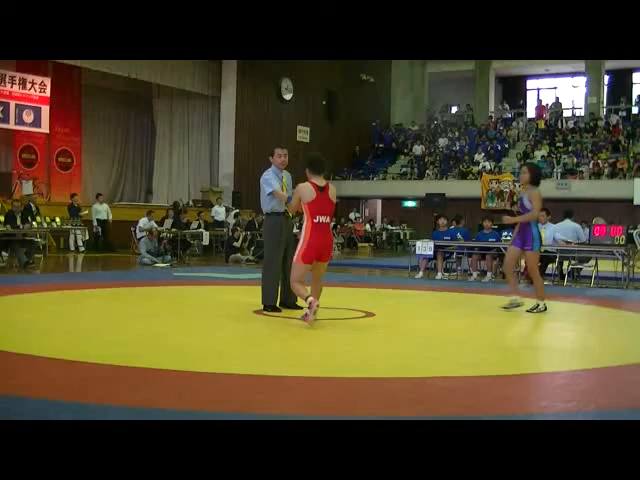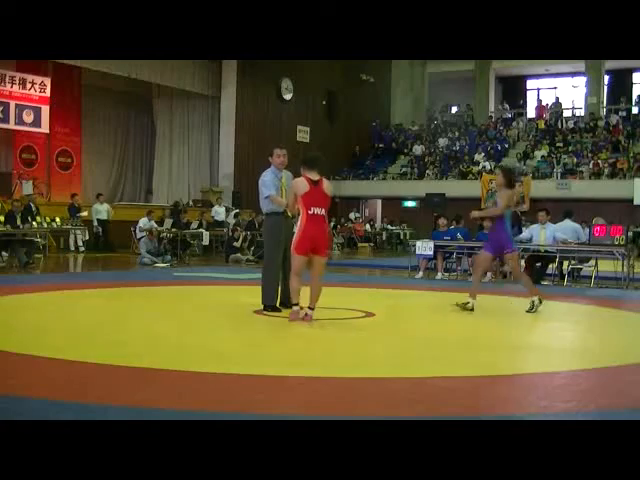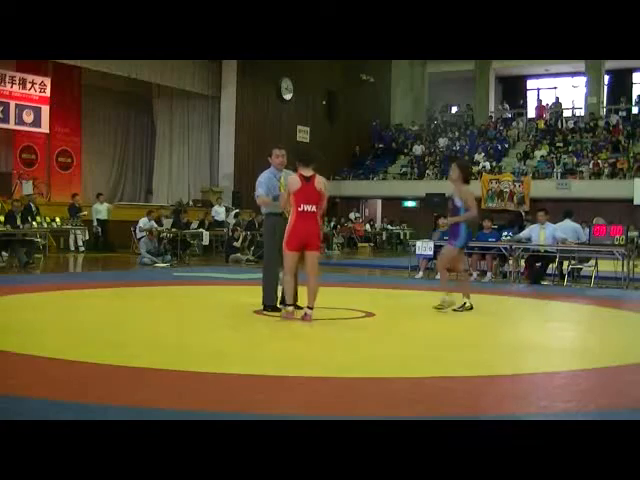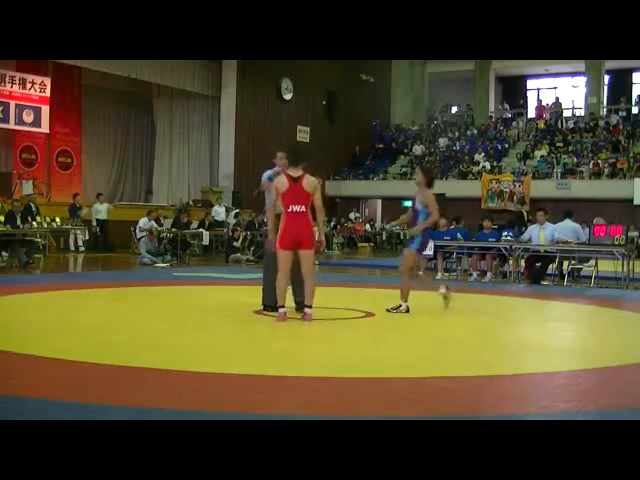
dt=0.3s
person 1, frame 1
left shoulder: (302, 188)
right shoulder: (332, 190)
left elbow: (291, 210)
left hip: (309, 241)
right hip: (327, 241)
left knee: (296, 282)
right knee: (317, 279)
left ankle: (311, 302)
right ankle: (309, 311)
person 1, frame 2
left shoulder: (297, 183)
right shoulder: (327, 185)
left elbow: (291, 208)
left hip: (304, 233)
right hip: (323, 233)
left knee: (295, 273)
right knee: (317, 277)
left ankle: (295, 308)
right ankle: (310, 311)
person 1, frame 3
left shoulder: (290, 180)
right shoulder: (322, 181)
left elbow: (284, 207)
left hip: (295, 228)
right hip: (314, 230)
left knee: (289, 272)
right knee: (312, 274)
left ankle: (289, 308)
right ankle: (309, 311)
person 1, frame 4
left shoulder: (278, 181)
right shoulder: (312, 182)
left elbow: (271, 210)
right elbow: (319, 210)
left wrist: (271, 233)
right wrist: (321, 233)
left hip: (287, 229)
right hip: (306, 230)
left knee: (283, 274)
right knee: (308, 274)
left ankle: (281, 311)
right ankle: (308, 311)
person 2, frame 1
left shoulder: (288, 176)
right shoulder: (268, 176)
right elbow: (278, 193)
right wrist: (293, 199)
left hip: (287, 219)
right hip: (274, 220)
left knee: (289, 261)
right knee: (273, 262)
left ankle: (288, 299)
right ankle: (269, 303)
person 2, frame 2
left shoulder: (288, 176)
right shoulder: (267, 177)
right elbow: (274, 198)
left hip: (287, 219)
right hip: (273, 220)
left knee: (289, 261)
right knee: (272, 262)
left ankle: (286, 299)
right ankle: (269, 302)
person 2, frame 3
left shoulder: (290, 176)
right shoulder: (265, 177)
right elbow: (260, 199)
right wrist: (277, 196)
right hip: (273, 221)
right knee: (272, 262)
right ankle: (269, 303)
person 2, frame 4
right shoulder: (270, 174)
right elbow: (265, 185)
right wrist: (274, 175)
right hip: (275, 220)
left knee: (296, 262)
right knee: (271, 262)
left ankle: (300, 301)
right ankle: (269, 302)
person 3, frame 1
left shoulder: (534, 193)
right shoulder: (523, 192)
left elbow: (534, 214)
left wrist: (513, 219)
right wrist: (514, 235)
left hip: (531, 235)
right hip: (520, 234)
left knee: (533, 271)
right knee: (507, 266)
left ankle: (541, 303)
right ankle: (516, 298)
person 3, frame 2
left shoulder: (507, 194)
right shoulder: (498, 193)
left elbow: (498, 211)
left wrist: (479, 213)
left hip: (504, 237)
right hip: (493, 238)
left knee: (517, 273)
right knee: (477, 269)
left ankle: (535, 298)
right ankle: (471, 302)
person 3, frame 3
left shoulder: (464, 191)
right shoulder: (455, 191)
left elbow: (473, 212)
left wrist: (454, 220)
left hip: (461, 233)
right hip: (454, 233)
left knee: (440, 265)
right knee: (459, 269)
left ankle: (447, 297)
right ankle: (467, 301)
person 3, frame 4
left shoulder: (427, 195)
right shoulder: (418, 194)
left elbow: (435, 215)
right elbow: (409, 215)
left wrist: (419, 227)
right wrist: (396, 223)
left hip: (419, 237)
right hip: (416, 237)
left knee: (403, 271)
right knee: (411, 271)
left ankle: (403, 305)
right ankle: (442, 289)
